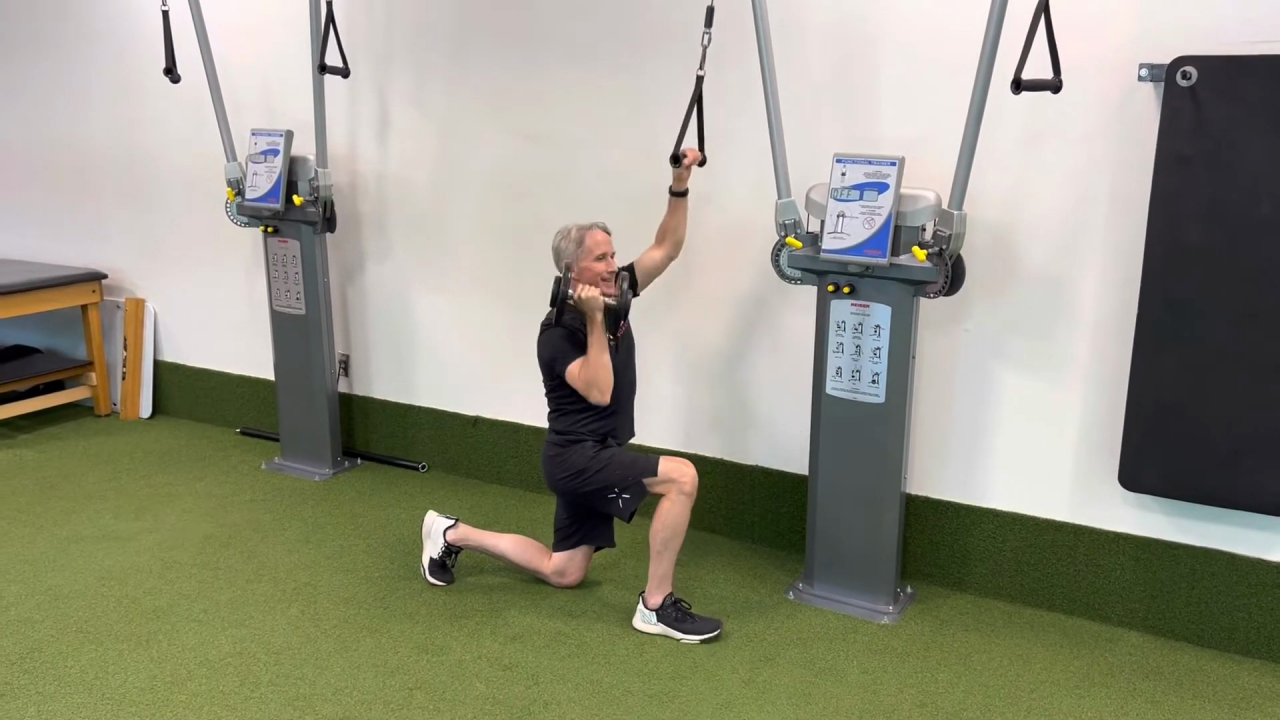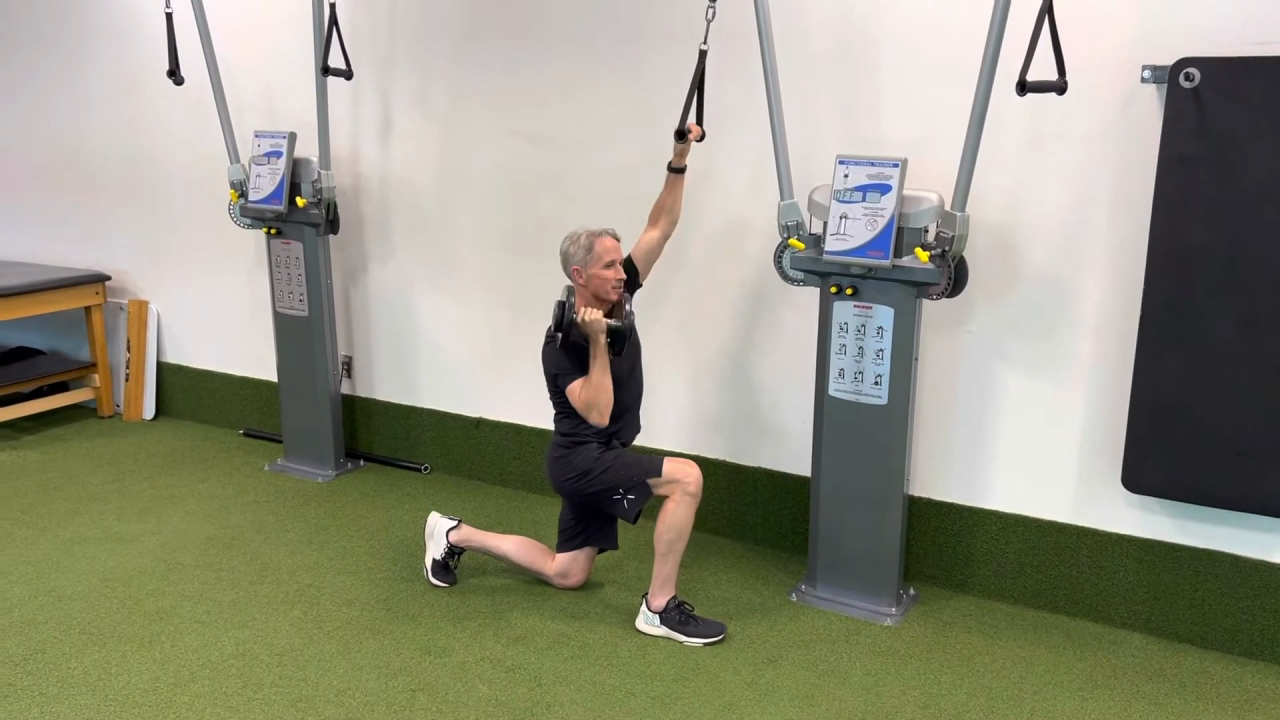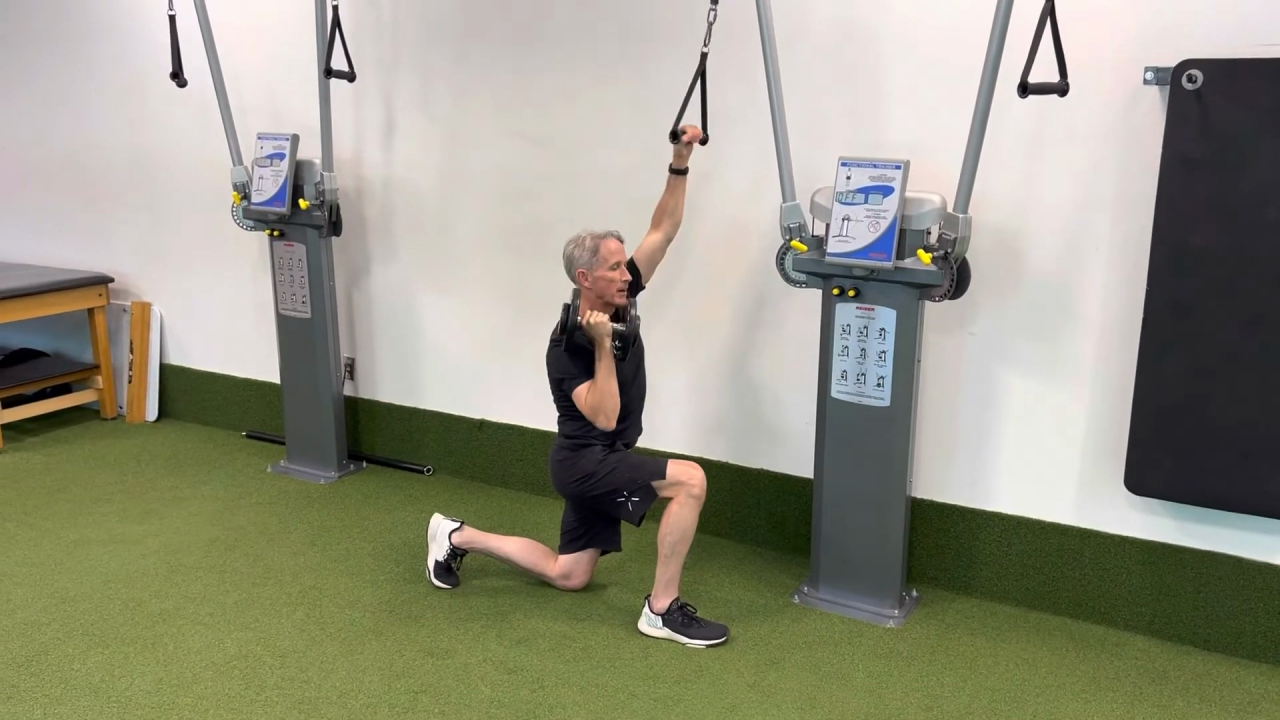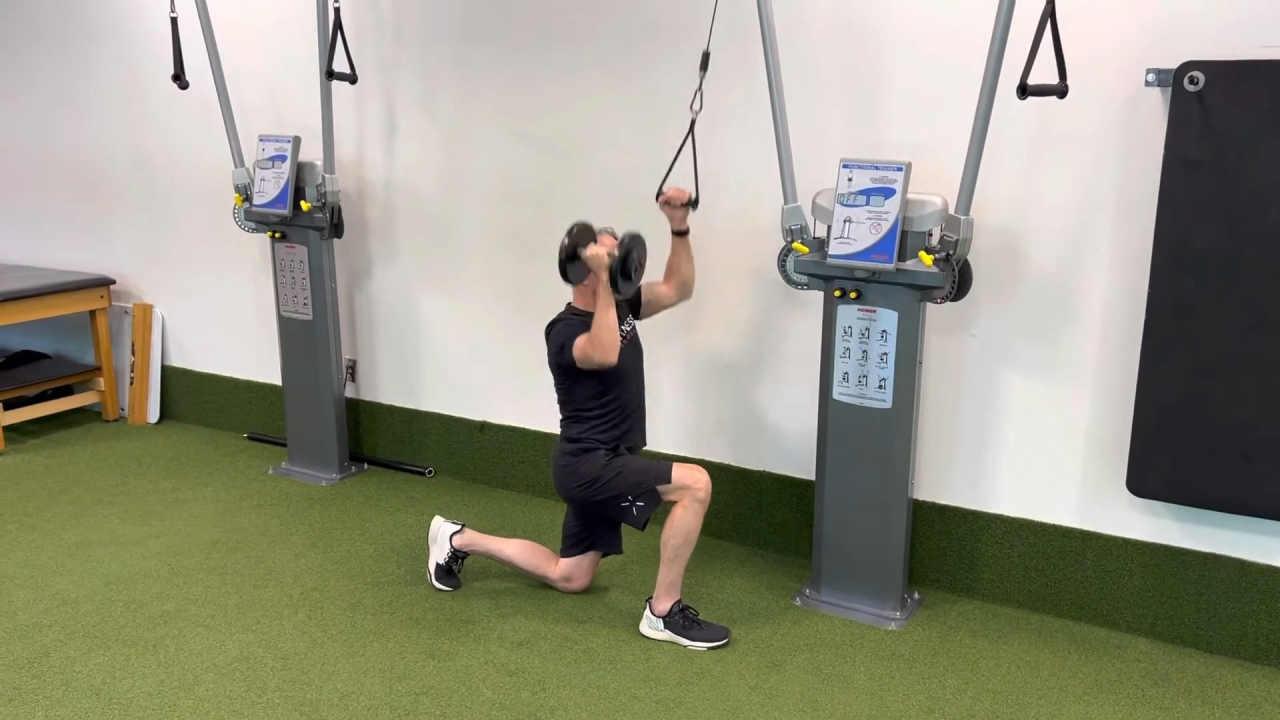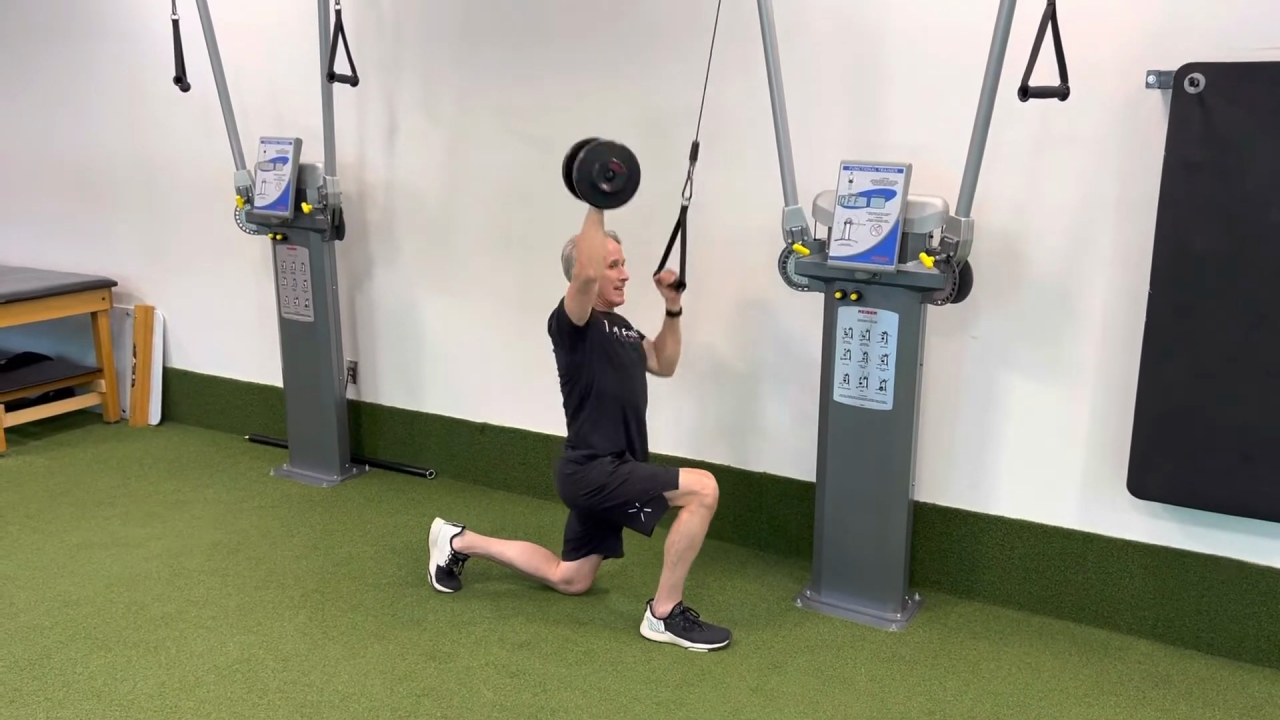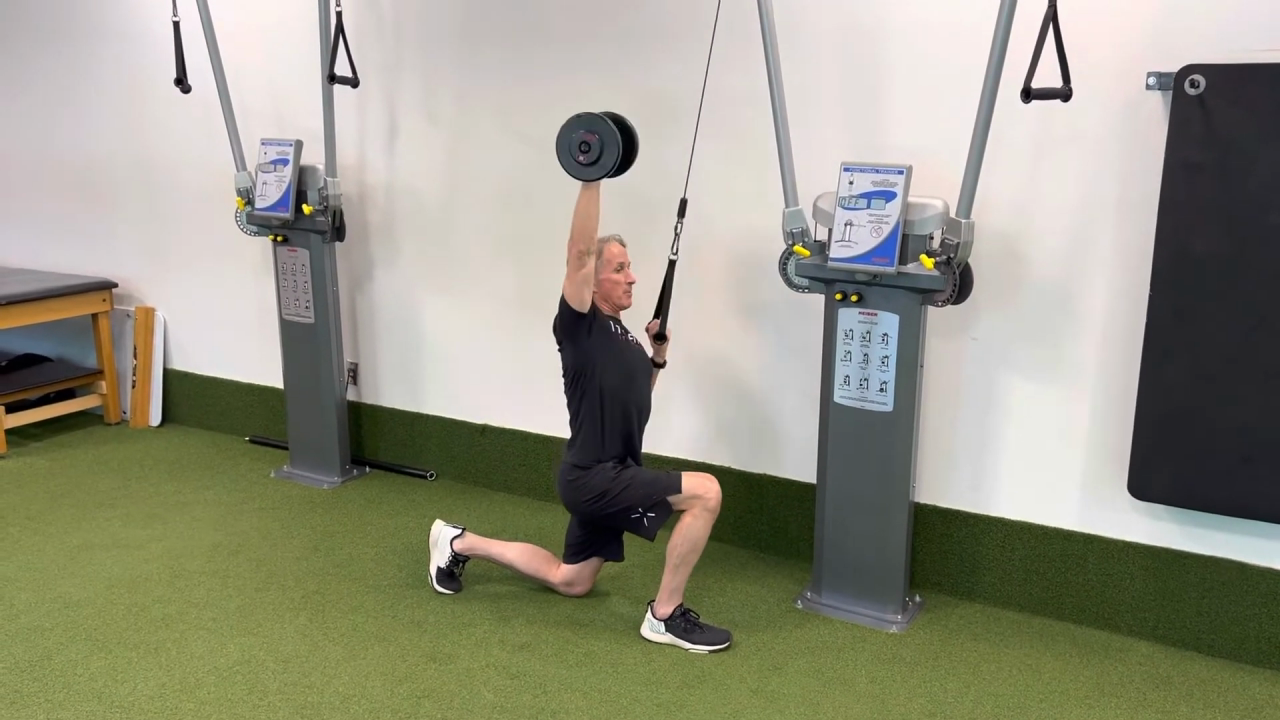
dt=0.3s
person 1, frame 1
left shoulder: (614, 293)
right shoulder: (558, 333)
left elbow: (667, 248)
right elbow: (601, 392)
left wrist: (679, 185)
right wrist: (596, 323)
left hip: (594, 456)
right hip: (577, 457)
left knee: (562, 572)
right knee: (681, 477)
left ankle: (452, 534)
right ankle: (657, 605)
person 1, frame 2
left shoulder: (615, 298)
right shoulder: (563, 343)
left elbow: (660, 227)
right elbow: (597, 415)
left wrist: (678, 159)
right wrist: (597, 342)
left hip: (600, 459)
right hip: (581, 459)
left knee: (565, 573)
right knee: (686, 478)
left ankle: (454, 535)
right ankle: (660, 608)
person 1, frame 3
left shoulder: (619, 300)
right shoulder: (568, 346)
left elbow: (662, 230)
right elbow: (605, 418)
left wrist: (680, 162)
right wrist: (603, 346)
left hip: (603, 462)
right hip: (585, 461)
left knee: (567, 576)
right knee: (690, 480)
left ankle: (457, 537)
right ankle: (663, 610)
person 1, frame 4
left shoulder: (621, 306)
right shoulder: (564, 327)
left elbow: (679, 287)
right elbow: (605, 356)
left wrist: (679, 224)
right wrist: (599, 275)
left hip: (602, 464)
right hip: (589, 464)
left knee: (569, 576)
right knee: (694, 484)
left ankle: (457, 539)
right ankle: (664, 612)
person 1, frame 5
left shoulder: (619, 326)
right shoulder: (568, 321)
left elbow: (666, 364)
right elbow: (587, 278)
left wrist: (671, 304)
right wrist: (597, 202)
left hip: (605, 471)
right hip: (593, 471)
left knee: (569, 579)
right knee: (702, 489)
left ankle: (459, 543)
right ankle: (664, 614)
person 1, frame 6
left shoulder: (618, 335)
right shoulder: (579, 323)
right elbow: (580, 251)
left wrist: (658, 357)
right wrist: (592, 177)
left hip: (608, 476)
right hip: (594, 478)
left knee: (569, 581)
right knee: (705, 493)
left ankle: (459, 544)
right ankle: (665, 616)
